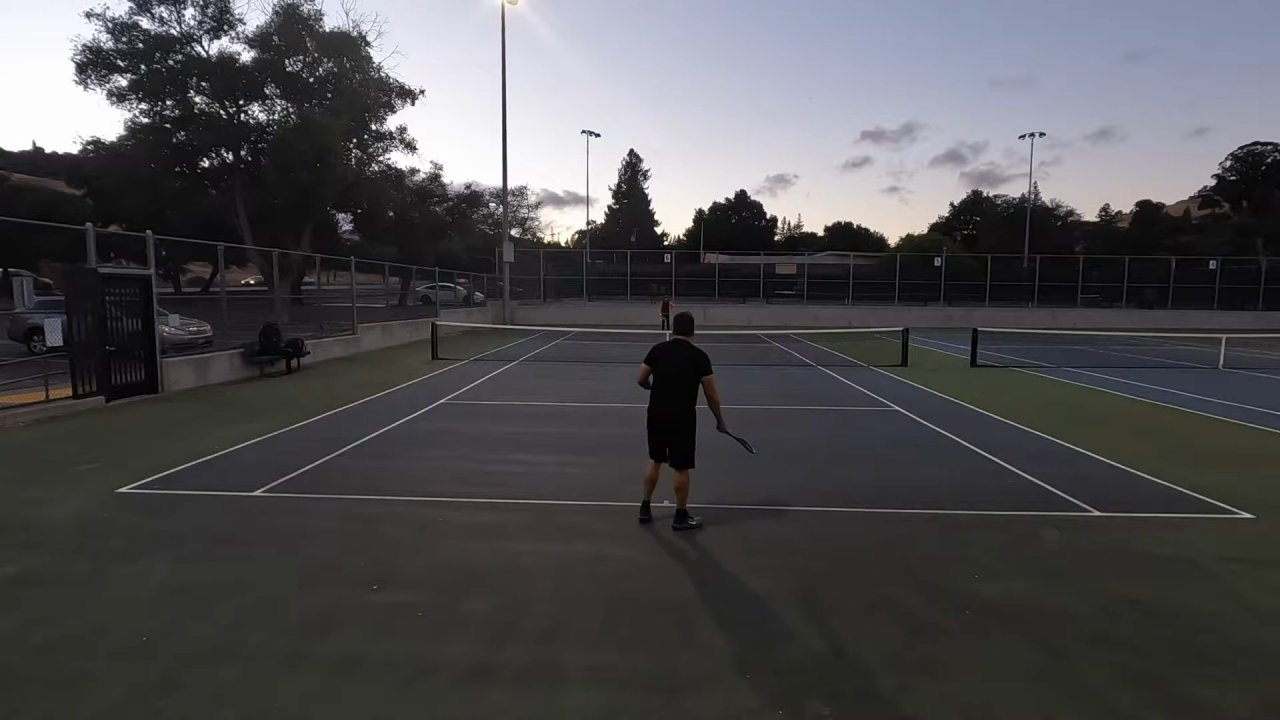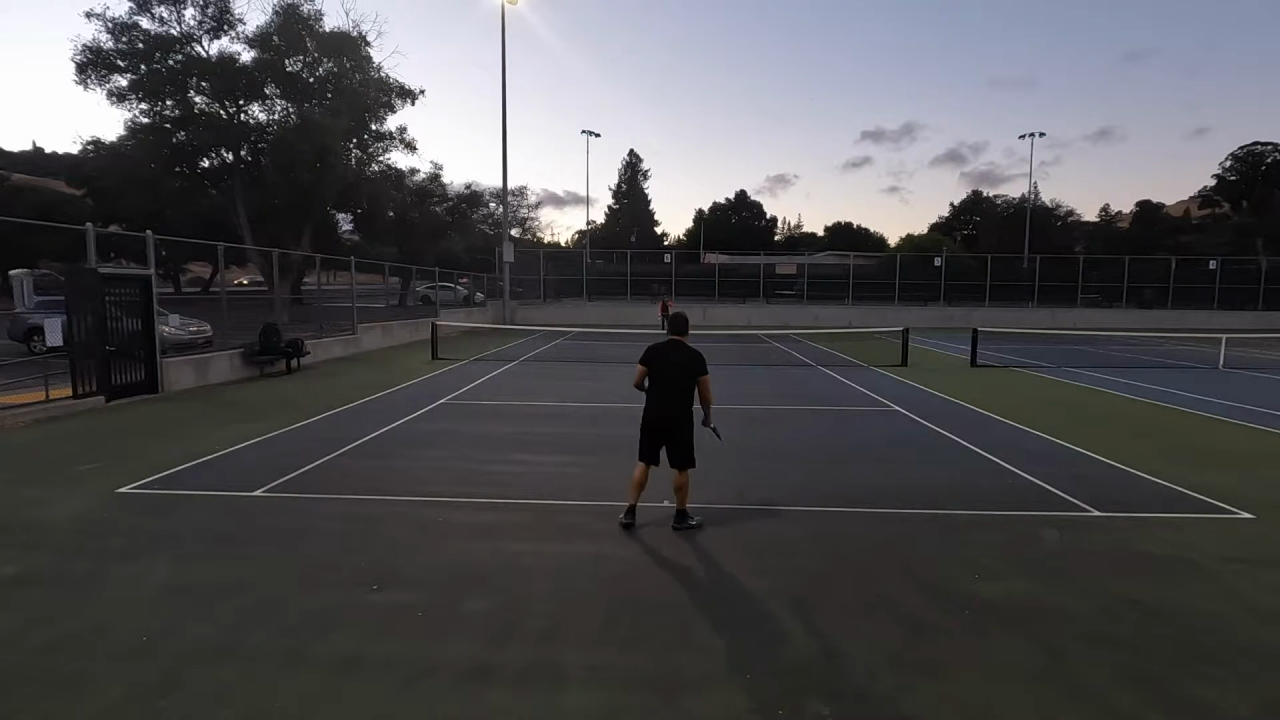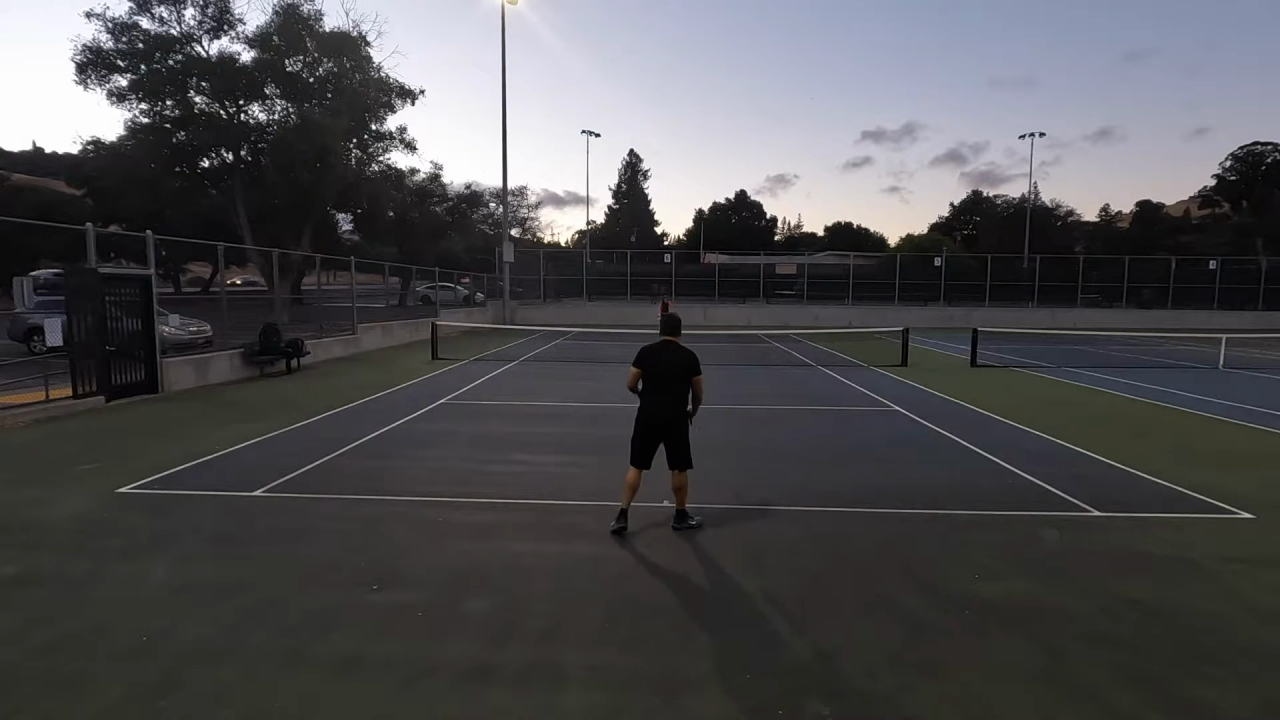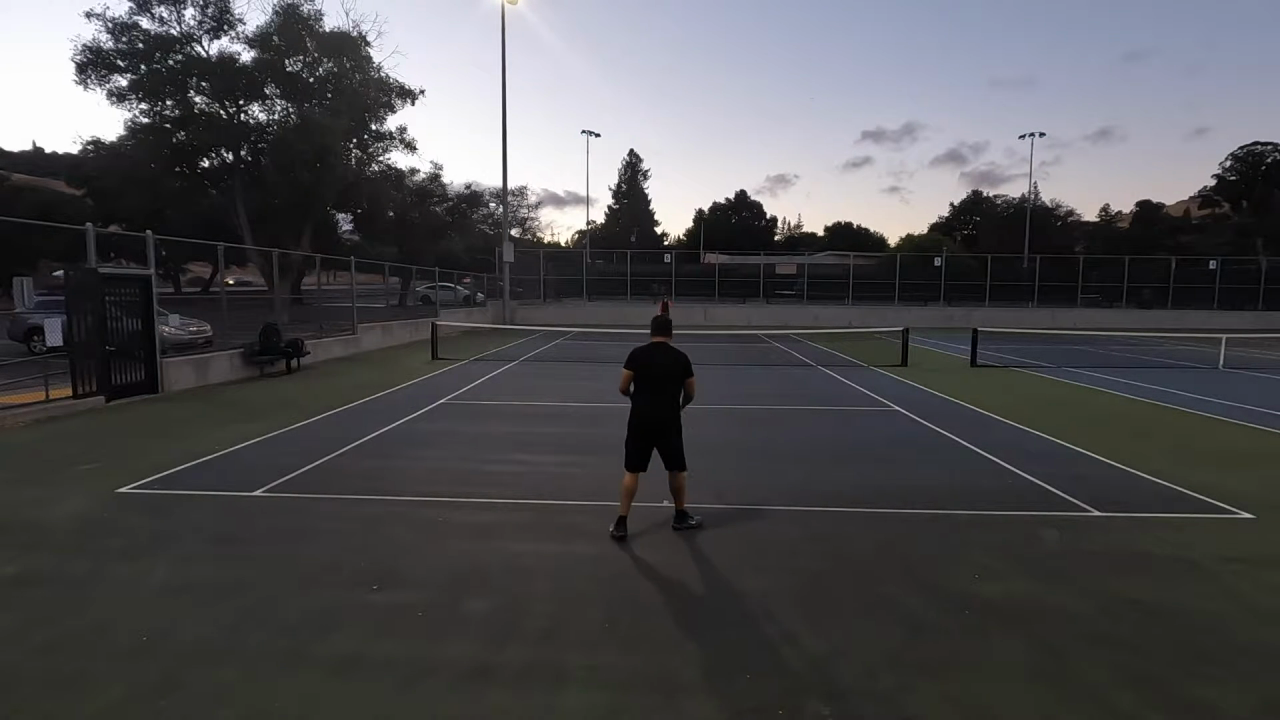
dt=0.1s
person 1, frame 1
left shoulder: (657, 350)
right shoulder: (699, 356)
left elbow: (641, 380)
right elbow: (711, 394)
right wrist: (720, 420)
left hip: (656, 414)
right hip: (683, 418)
left knee: (654, 461)
right knee: (681, 468)
left ankle: (645, 507)
right ankle: (681, 517)
person 1, frame 2
left shoulder: (652, 351)
right shoulder: (695, 357)
left elbow: (637, 382)
right elbow: (705, 393)
right wrist: (707, 416)
left hip: (652, 416)
right hip: (680, 419)
left knee: (644, 463)
right knee: (682, 468)
left ankle: (630, 513)
right ankle: (681, 516)
person 1, frame 3
left shoulder: (645, 352)
right shoulder: (689, 356)
left elbow: (631, 385)
right elbow: (698, 393)
right wrist: (692, 412)
left hip: (647, 417)
right hip: (676, 419)
left knee: (636, 468)
right knee: (680, 468)
left ankle: (622, 517)
right ankle: (681, 517)
person 1, frame 4
left shoulder: (637, 354)
right shoulder: (681, 358)
left elbow: (623, 388)
right elbow: (690, 394)
left hip: (640, 420)
right hip: (668, 421)
left knee: (631, 472)
right knee: (676, 470)
left ankle: (621, 523)
right ankle: (681, 516)
